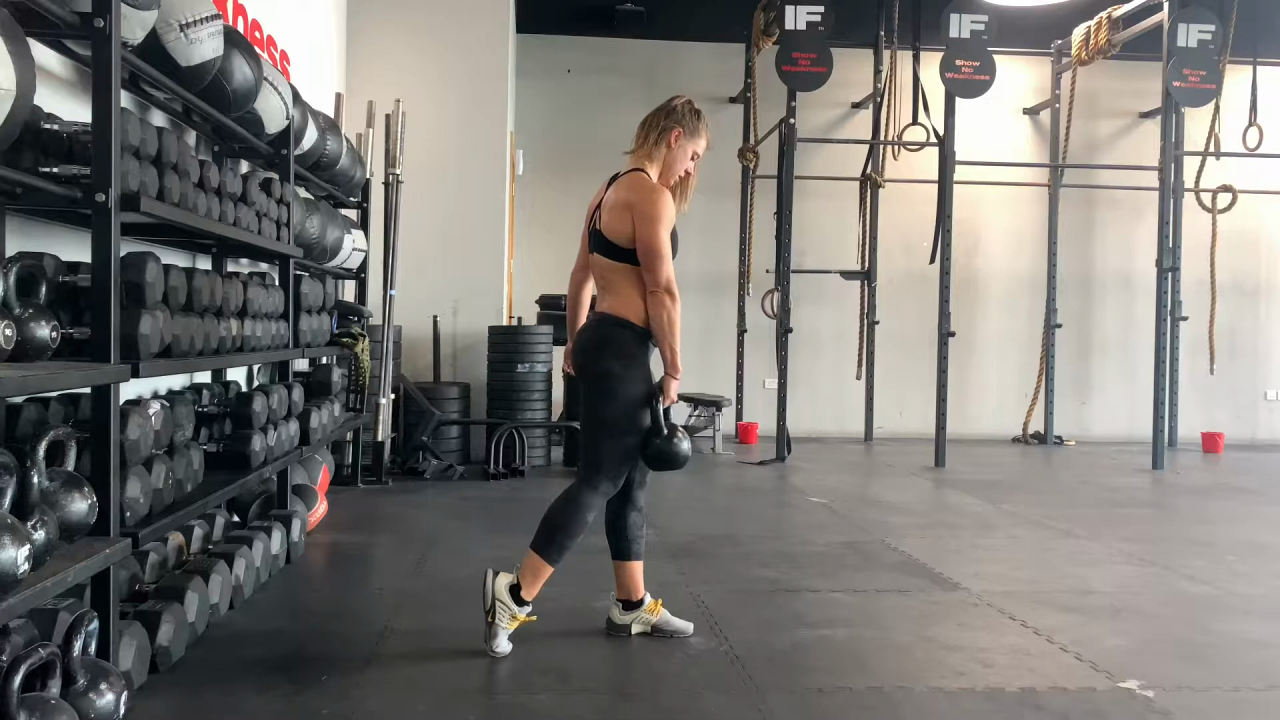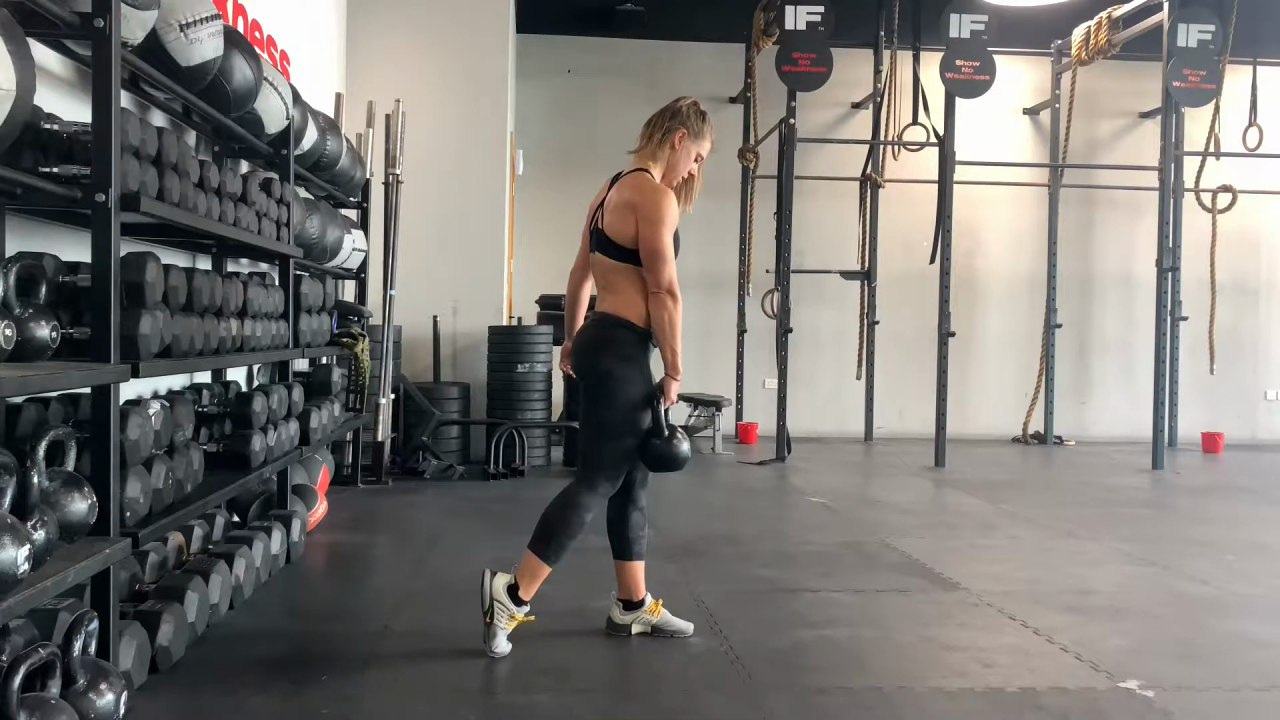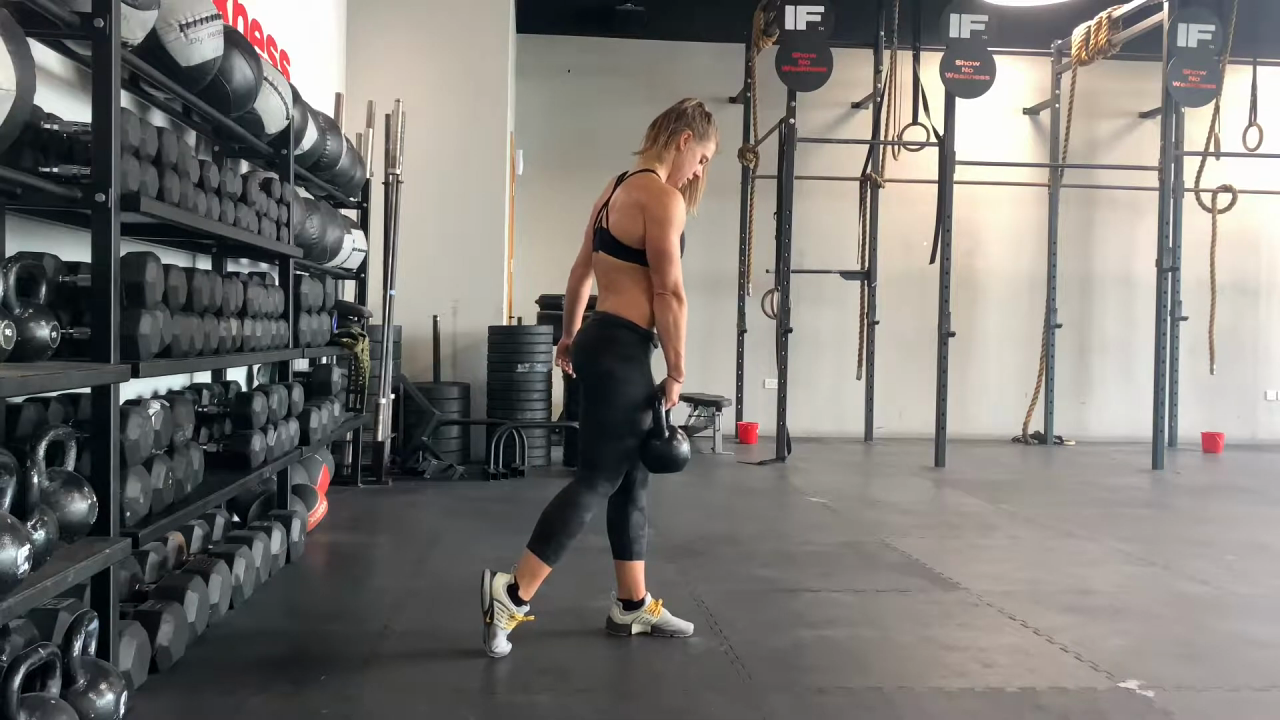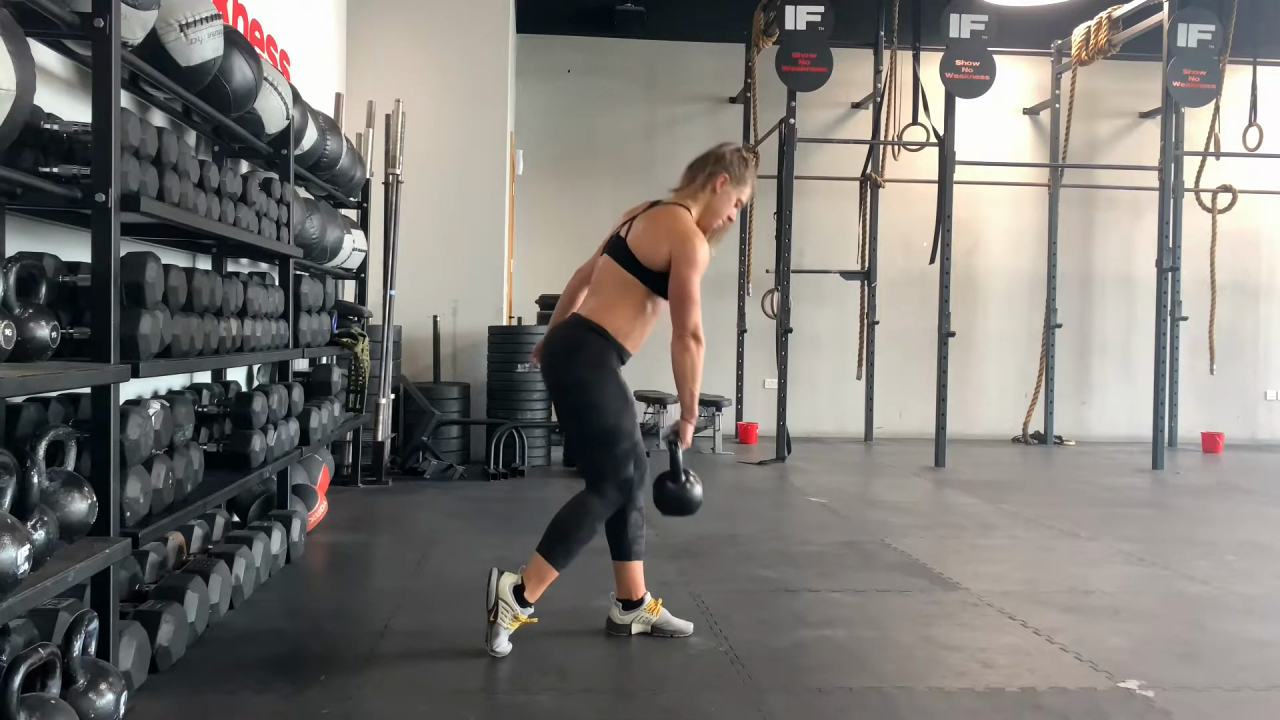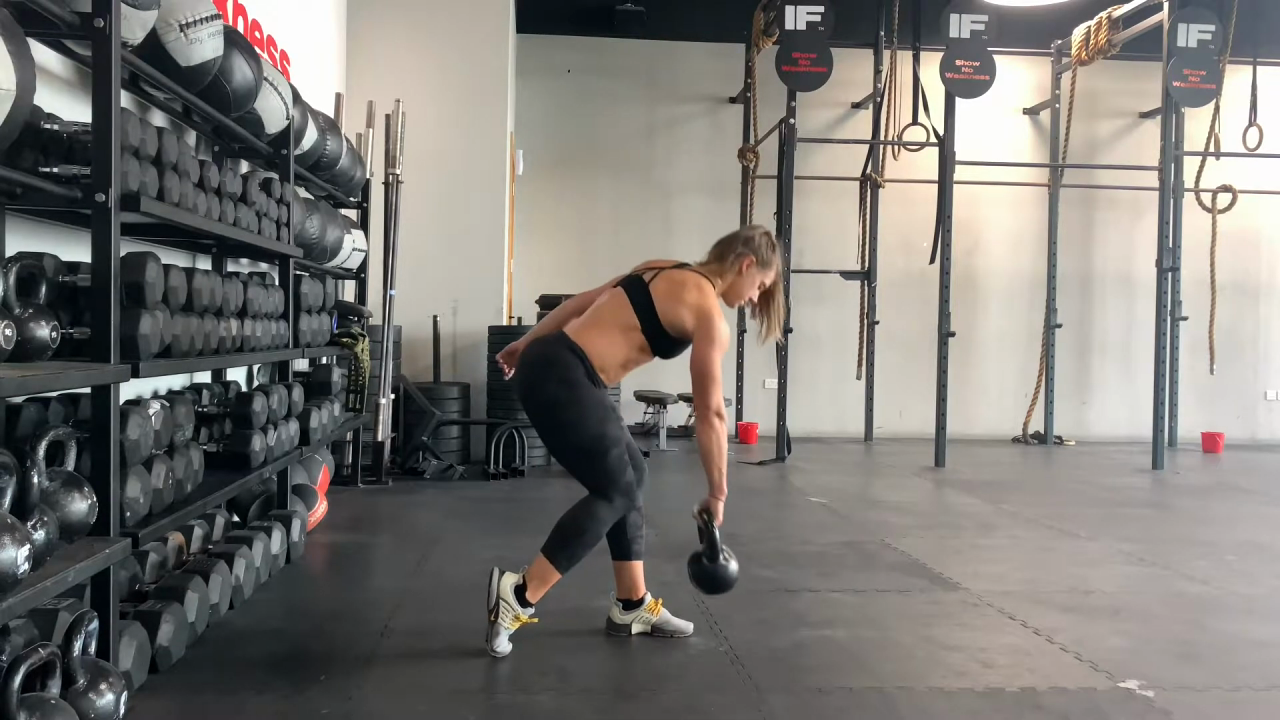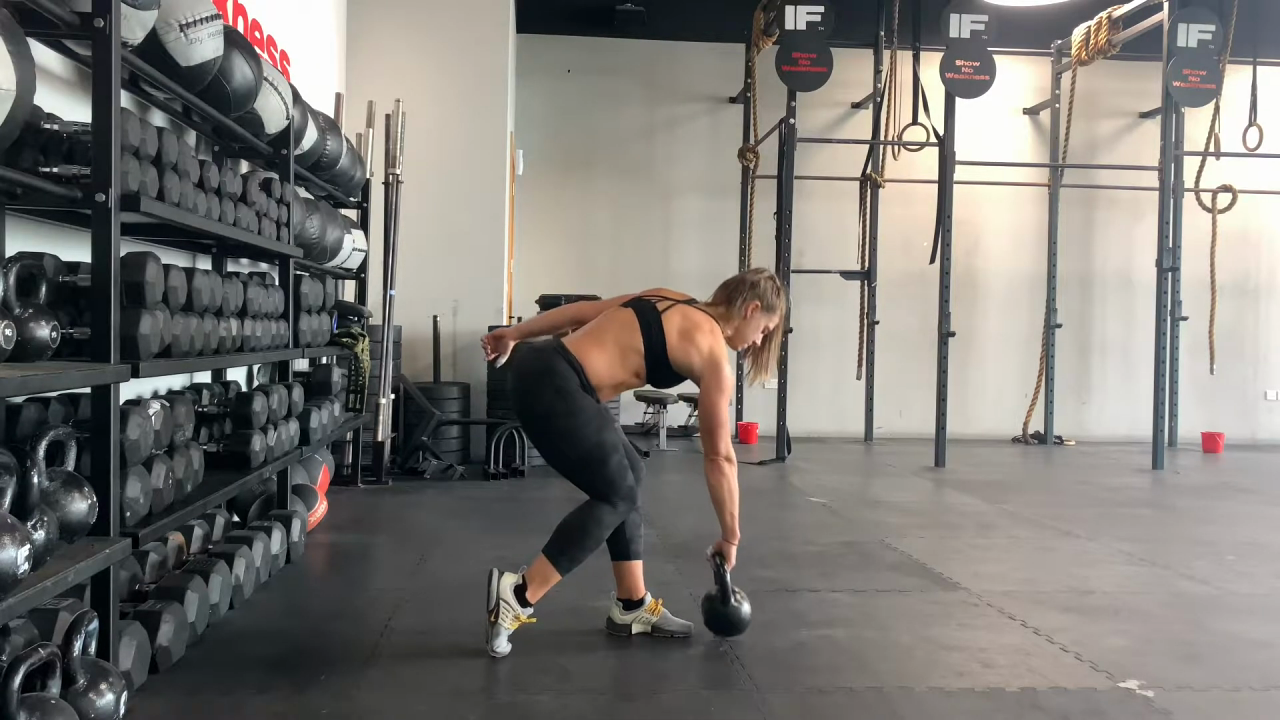
dt=0.4s
person 1, frame 1
left shoulder: (613, 189)
right shoulder: (651, 195)
left elbow: (582, 275)
right elbow: (661, 291)
left wrist: (575, 343)
right wrist: (673, 369)
left hip: (600, 342)
right hip: (621, 351)
left knee: (629, 480)
right knee: (600, 480)
left ankle: (631, 605)
right ankle: (513, 593)
person 1, frame 2
left shoulder: (613, 188)
right shoulder: (655, 196)
left elbow: (581, 272)
right elbow: (663, 292)
left wrist: (572, 340)
right wrist: (674, 370)
left hip: (600, 342)
right hip: (621, 352)
left knee: (631, 480)
right knee: (598, 480)
left ankle: (632, 605)
right ankle: (511, 593)
person 1, frame 3
left shoulder: (618, 188)
right shoulder: (662, 197)
left elbow: (581, 270)
right elbow: (669, 293)
left wrist: (569, 335)
right wrist: (676, 372)
left hip: (601, 341)
right hip: (622, 352)
left knee: (631, 479)
right knee: (598, 480)
left ankle: (632, 605)
right ankle: (511, 594)
person 1, frame 4
left shoulder: (647, 213)
right shoulder: (688, 237)
left elbow: (584, 275)
right elbow: (688, 336)
left wrist: (552, 334)
right wrist: (688, 416)
left hip: (570, 347)
right hip: (587, 358)
left knee: (630, 475)
right knee: (609, 485)
left ankle: (632, 605)
right ankle: (516, 594)
person 1, frame 5
left shoulder: (666, 272)
right shoulder: (708, 313)
left elbow: (582, 302)
right elbow: (710, 414)
left wrist: (524, 344)
right wrist: (717, 495)
left hip: (545, 362)
right hip: (559, 377)
left knee: (630, 474)
right knee: (614, 491)
left ankle: (632, 606)
right ankle: (517, 596)
person 1, frame 6
left shoulder: (670, 303)
right shoulder: (713, 355)
left elbow: (584, 310)
right elbow: (719, 458)
left wrist: (514, 334)
right wrist: (730, 536)
left hip: (541, 365)
right hip: (552, 385)
left knee: (628, 475)
right knee: (616, 495)
left ankle: (632, 606)
right ankle: (517, 596)
